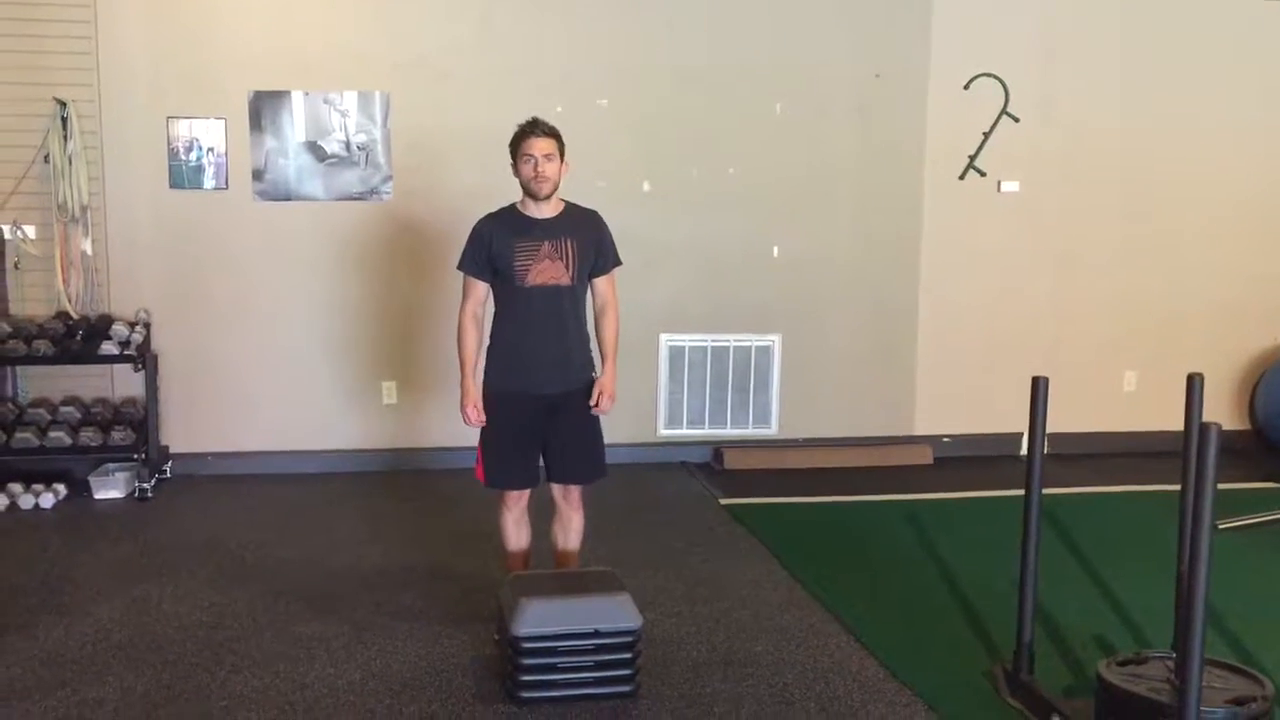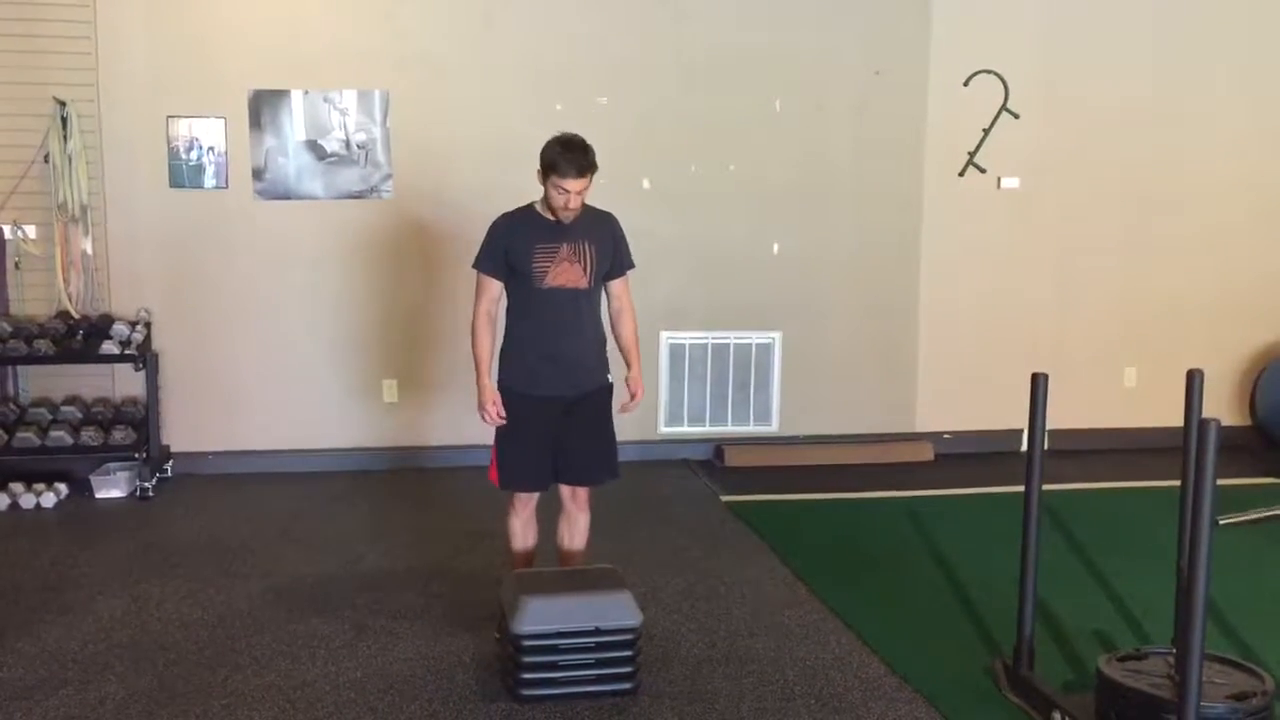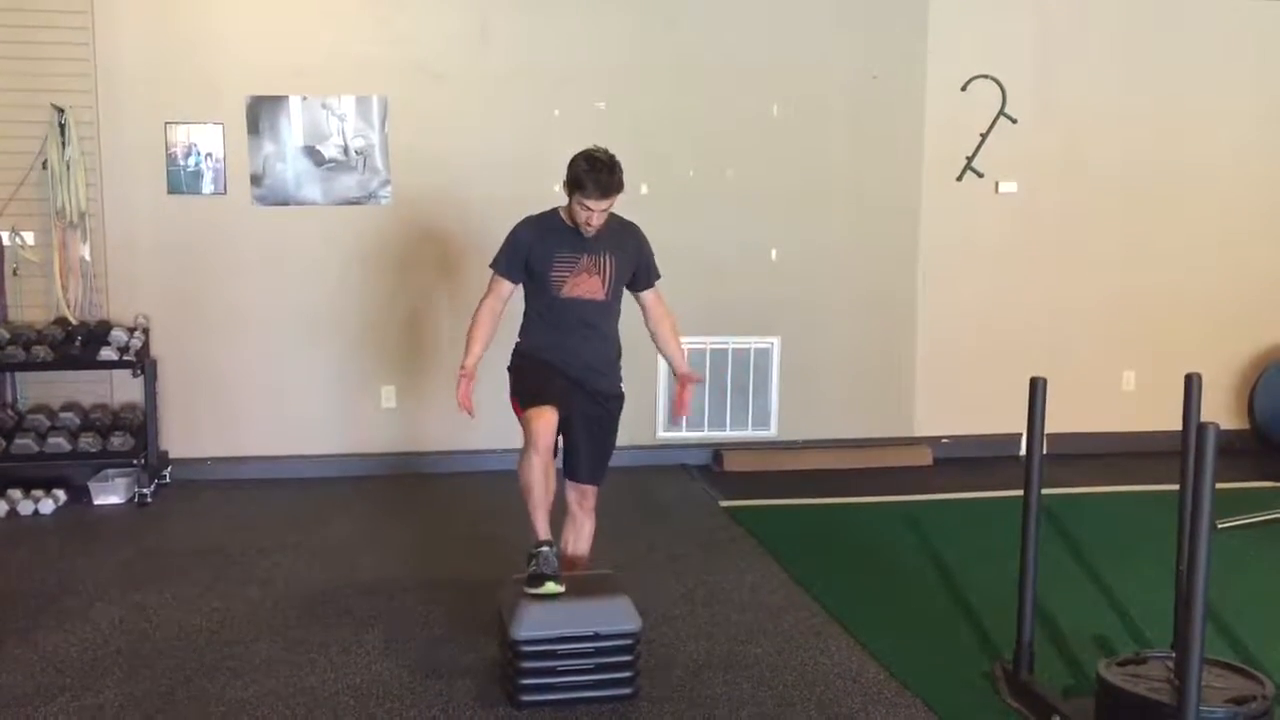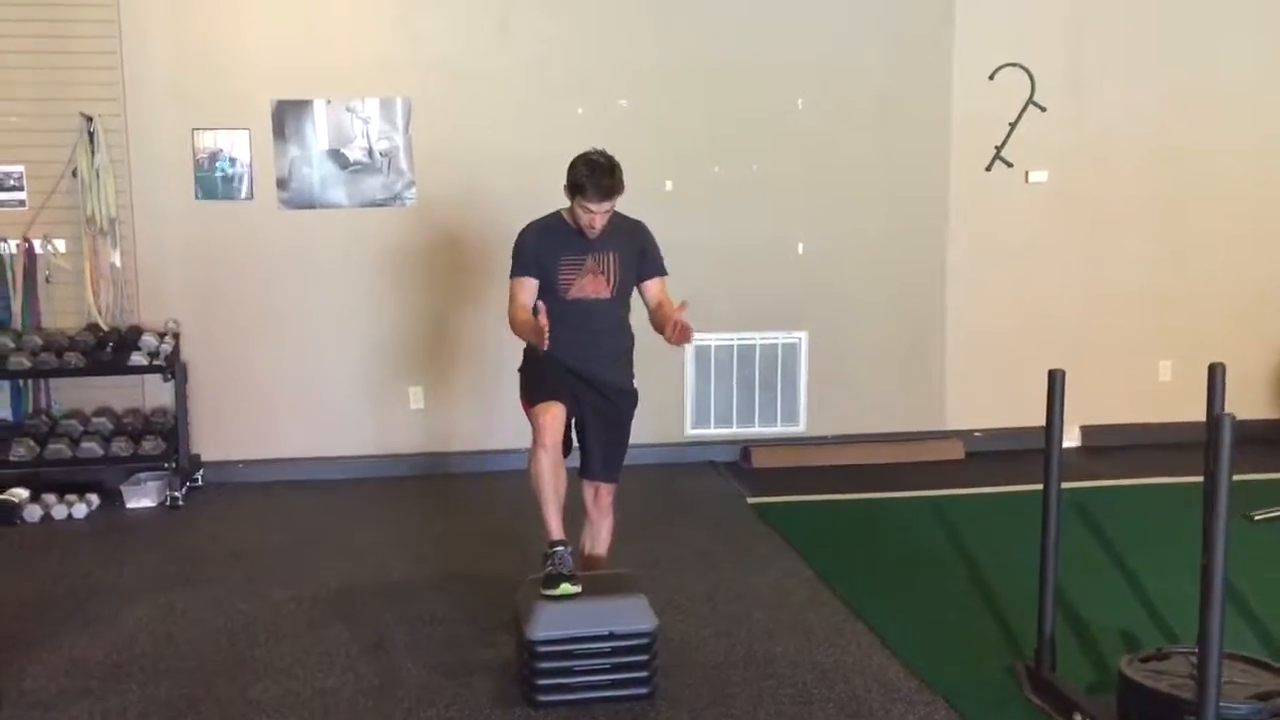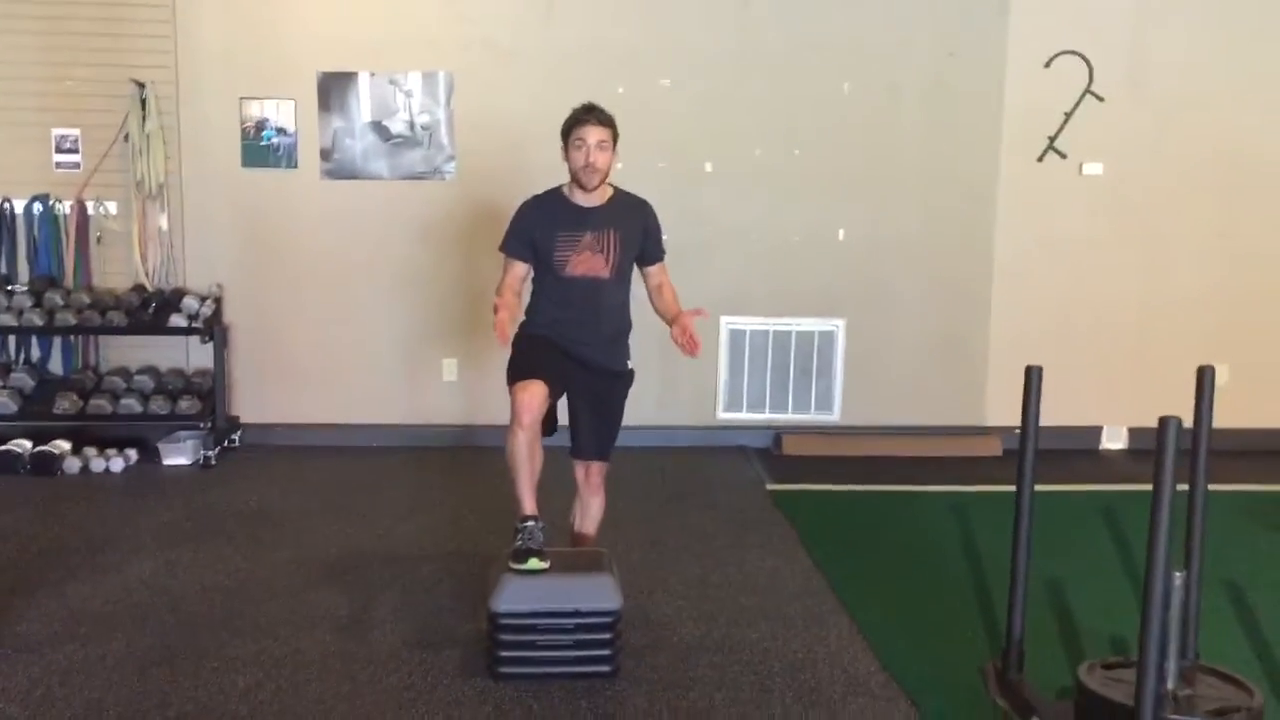
dt=1s
person 1, frame 1
left shoulder: (589, 226)
right shoulder: (491, 230)
left elbow: (605, 302)
right elbow: (472, 310)
left wrist: (608, 369)
right wrist: (469, 382)
left hip: (573, 387)
right hip: (509, 389)
left knee: (569, 494)
right knee: (514, 496)
person 1, frame 2
left shoulder: (605, 228)
right shoulder: (509, 230)
left elbow: (620, 303)
right elbow: (485, 309)
left wrist: (634, 366)
right wrist: (484, 380)
left hip: (588, 388)
right hip: (523, 389)
left knee: (577, 495)
right knee: (523, 498)
person 1, frame 3
left shoulder: (629, 239)
right shoulder: (531, 233)
left elbow: (653, 307)
right elbow: (494, 301)
left wrist: (682, 370)
right wrist: (469, 366)
left hip: (600, 379)
right hip: (539, 363)
left knee: (583, 498)
right knee: (541, 431)
left ankle: (572, 591)
right ankle: (542, 550)
person 1, frame 4
left shoulder: (635, 236)
right shoulder: (537, 238)
left elbow: (657, 302)
right elbow: (518, 310)
left wrist: (670, 321)
right wrist: (535, 330)
left hip: (612, 374)
right hip: (552, 363)
left knee: (601, 494)
right knee: (548, 425)
right ankle: (557, 551)
person 1, frame 5
left shoulder: (637, 214)
right shoulder: (536, 212)
left elbow: (657, 282)
right elbow: (512, 282)
left wrist: (676, 318)
right wrist: (504, 310)
left hip: (606, 356)
right hip: (544, 339)
left knee: (591, 473)
right knee: (526, 406)
right ankle: (529, 526)
